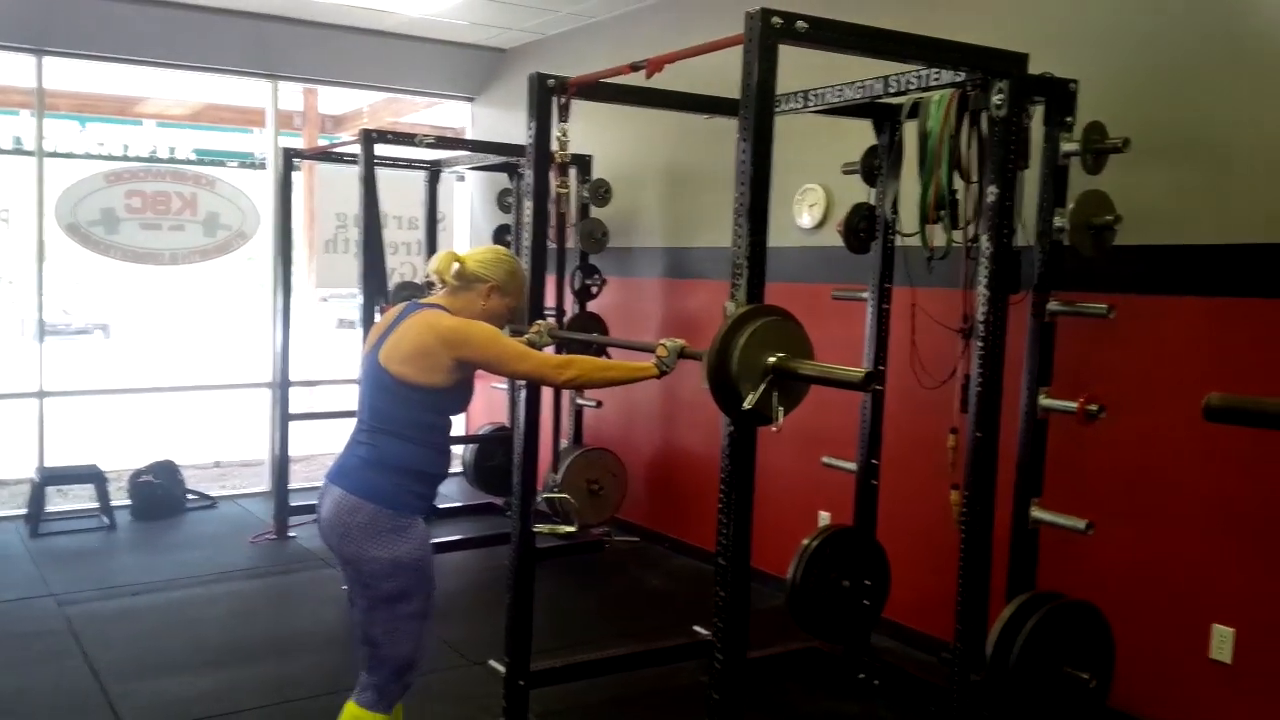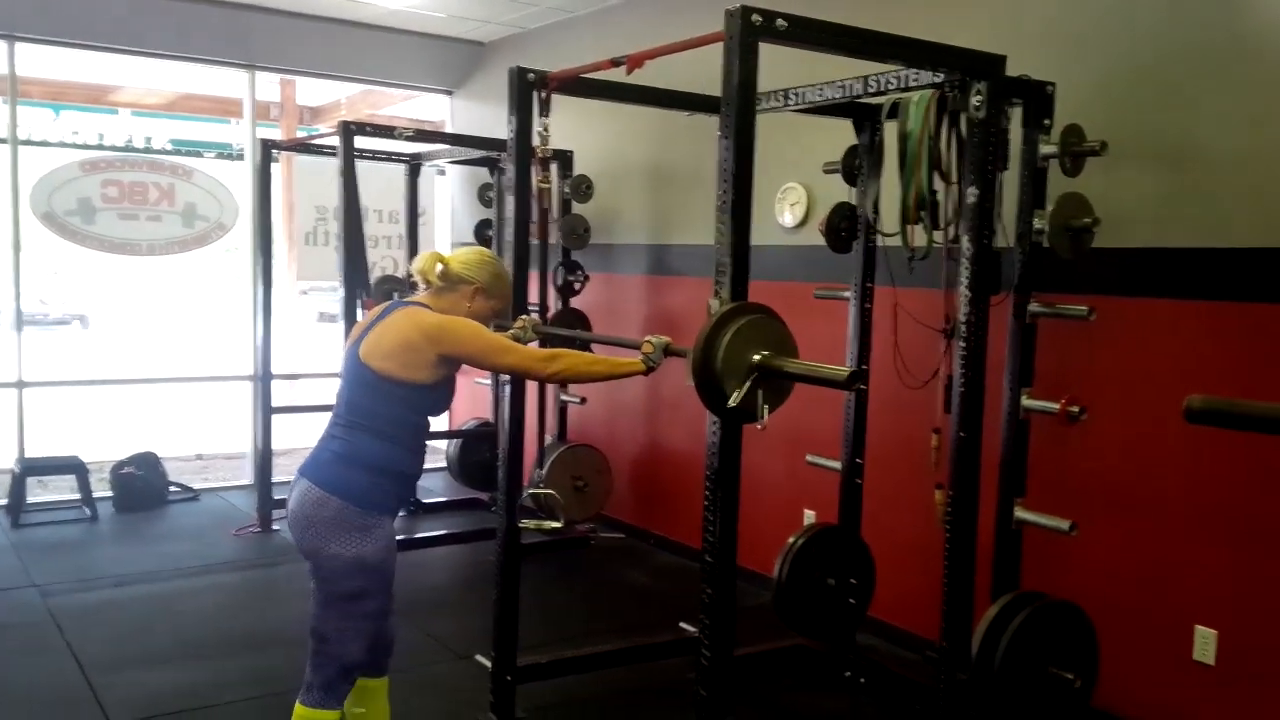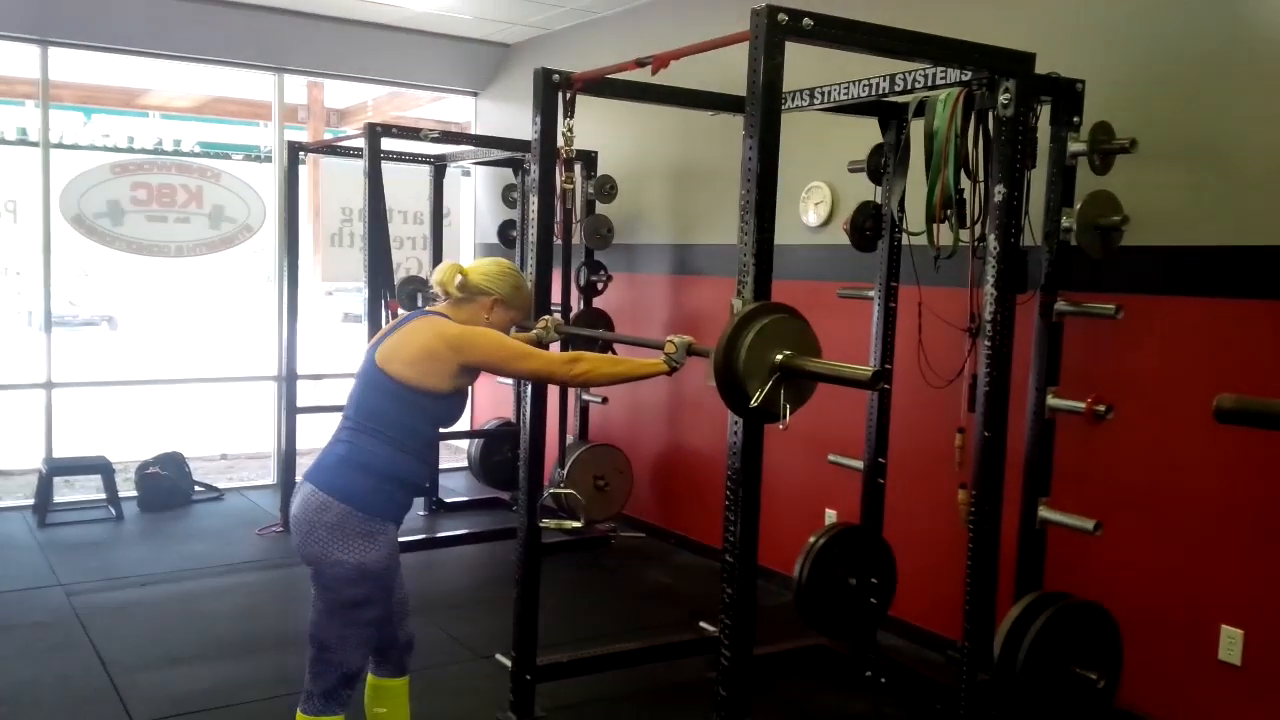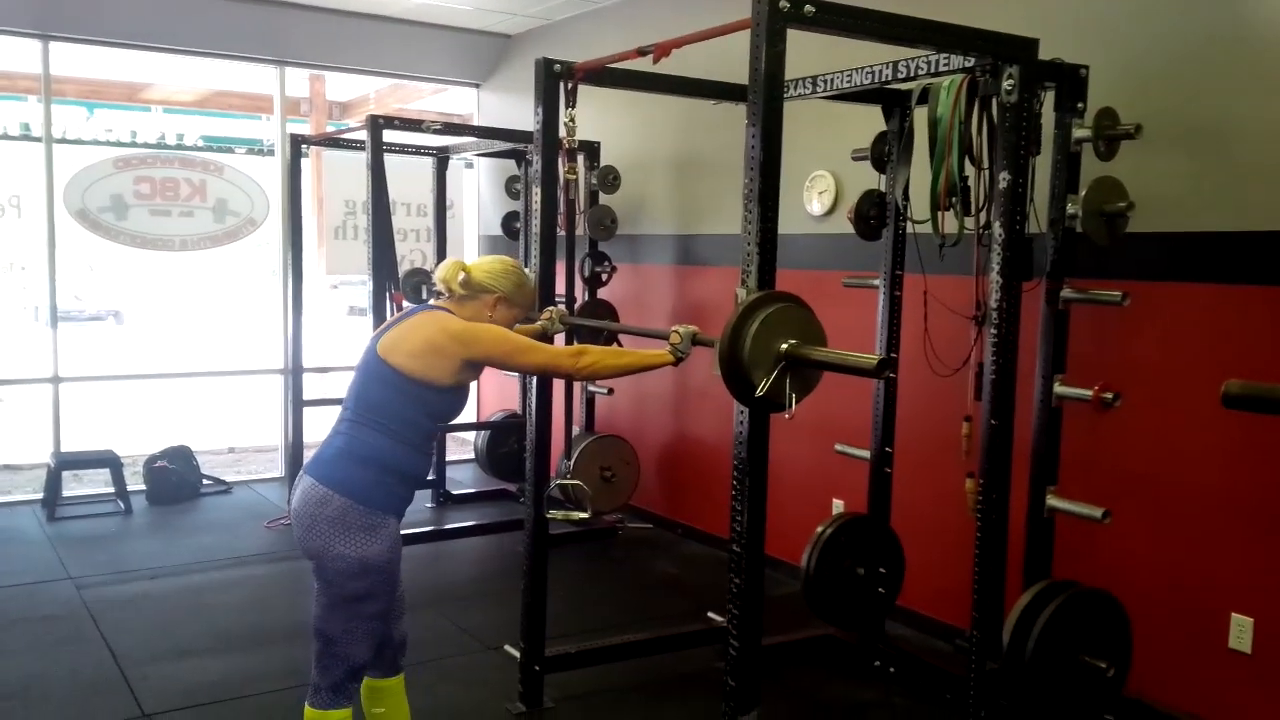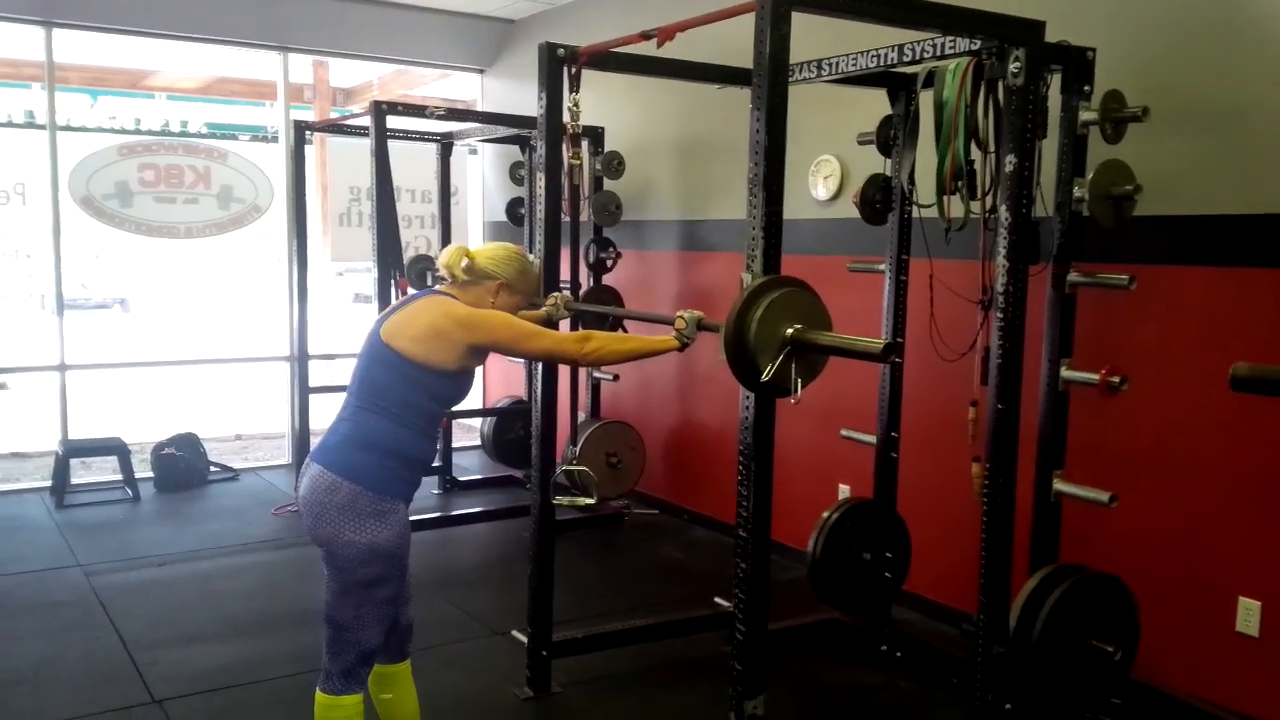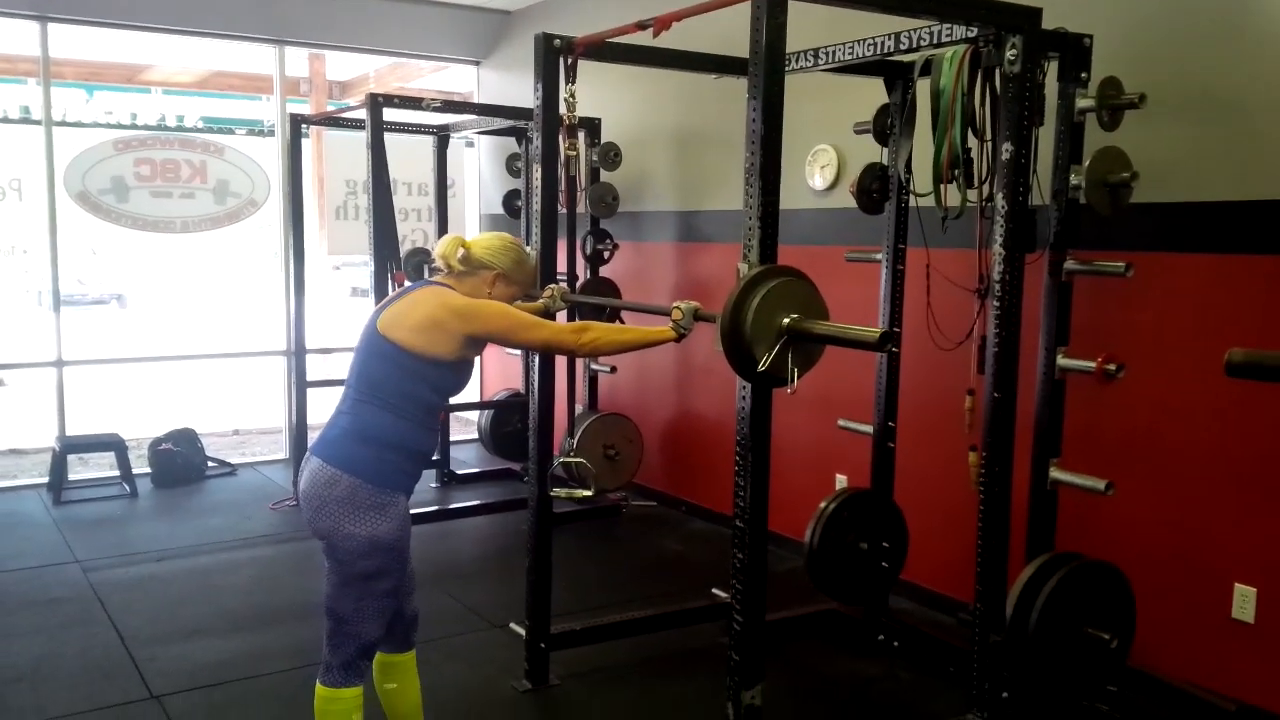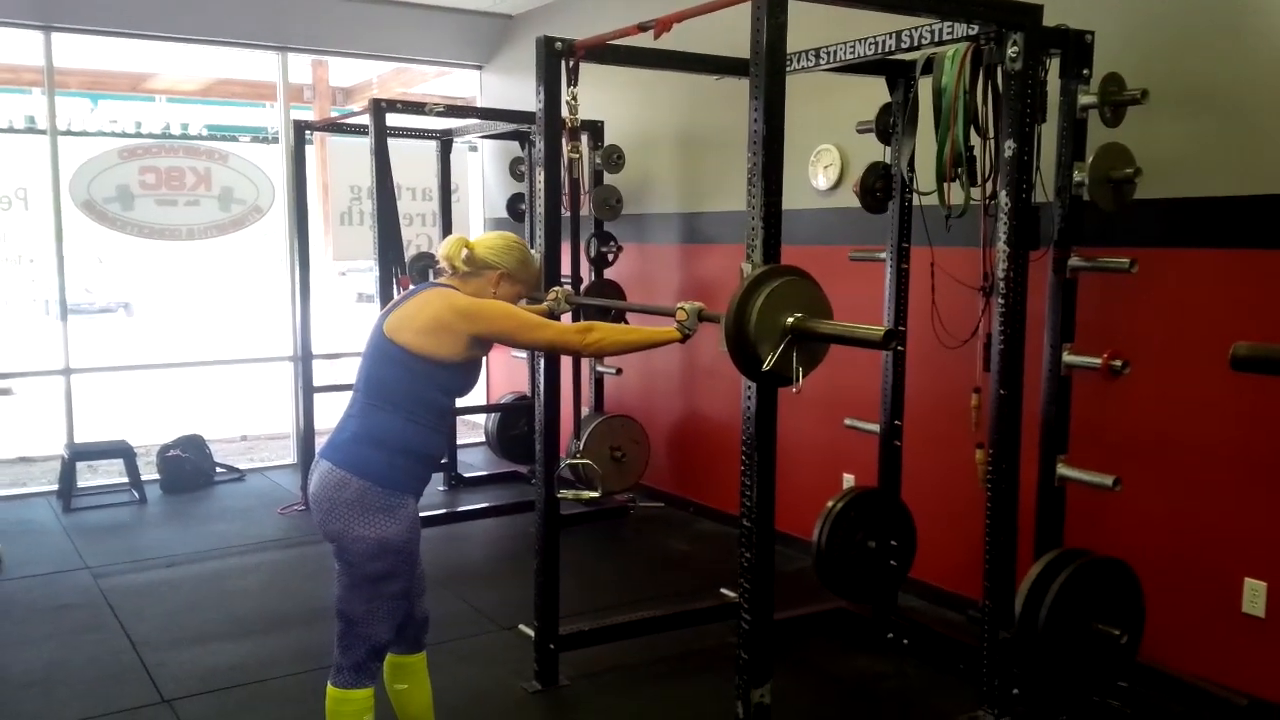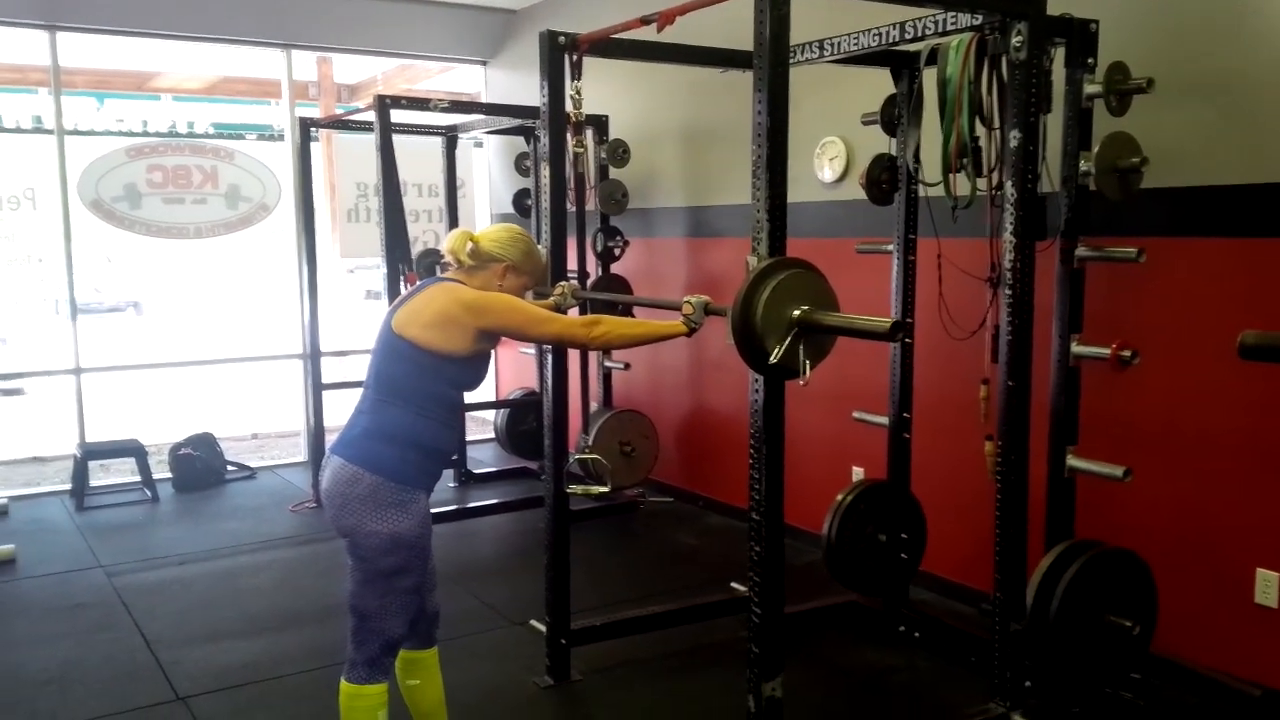
dt=0.2s
person 1, frame 1
left shoulder: (405, 316)
right shoulder: (451, 332)
right elbow: (562, 372)
left wrist: (526, 342)
right wrist: (655, 366)
left hip: (352, 500)
right hip: (381, 515)
left knee: (385, 665)
right knee: (387, 680)
person 1, frame 2
left shoulder: (392, 315)
right shoulder: (435, 329)
right elbow: (548, 366)
left wrist: (512, 338)
right wrist: (641, 363)
left hip: (331, 497)
right hip: (350, 511)
left knee: (372, 654)
right knee: (334, 672)
person 1, frame 3
left shoulder: (418, 326)
right shoulder: (453, 340)
right elbow: (570, 370)
left wrist: (536, 339)
right wrist: (663, 364)
left hip: (337, 503)
right hip: (352, 518)
left knee: (392, 649)
right knee: (336, 677)
person 1, frame 4
left shoulder: (424, 322)
right shoulder: (455, 335)
right elbow: (576, 363)
left wrist: (540, 330)
right wrist: (669, 354)
left hip: (338, 496)
right hip: (352, 510)
left knee: (386, 650)
right knee: (342, 669)
person 1, frame 5
left shoulder: (429, 308)
right shoulder: (457, 320)
right elbow: (579, 349)
left wrist: (546, 315)
right wrist: (674, 340)
left hip: (344, 481)
right hip: (359, 496)
left knee: (392, 638)
right knee: (353, 655)
person 1, frame 6
left shoulder: (425, 298)
right shoulder: (453, 310)
right elbow: (576, 339)
left wrist: (543, 307)
right wrist: (670, 331)
left hip: (345, 475)
right hip: (359, 489)
left knee: (397, 627)
right knee: (353, 648)
person 1, frame 7
left shoulder: (431, 300)
right shoulder: (459, 312)
right elbow: (582, 340)
left wrist: (547, 309)
right wrist: (676, 332)
left hip: (357, 479)
right hip: (369, 492)
left knee: (408, 629)
right knee: (363, 651)
person 1, frame 8
left shoulder: (438, 295)
right shoulder: (466, 305)
right elbow: (588, 333)
left wrist: (553, 304)
right wrist: (682, 325)
left hip: (369, 475)
right hip: (380, 487)
left knee: (420, 625)
right knee: (376, 646)
